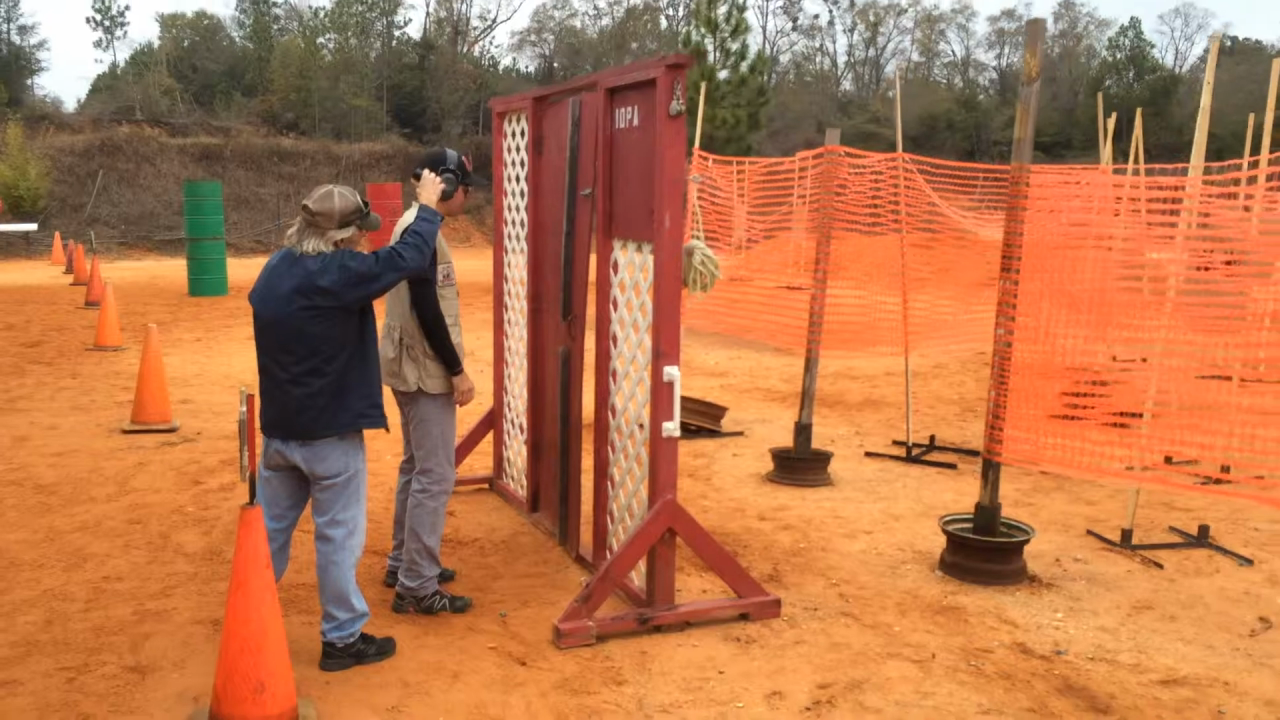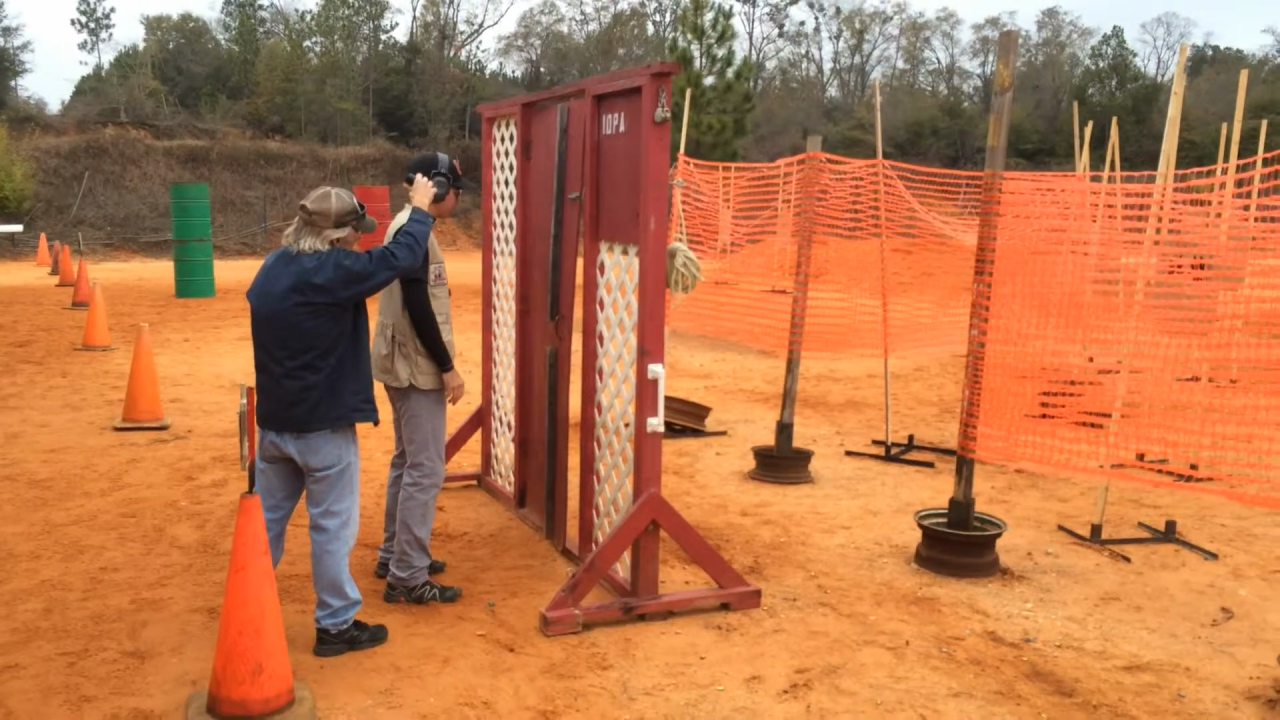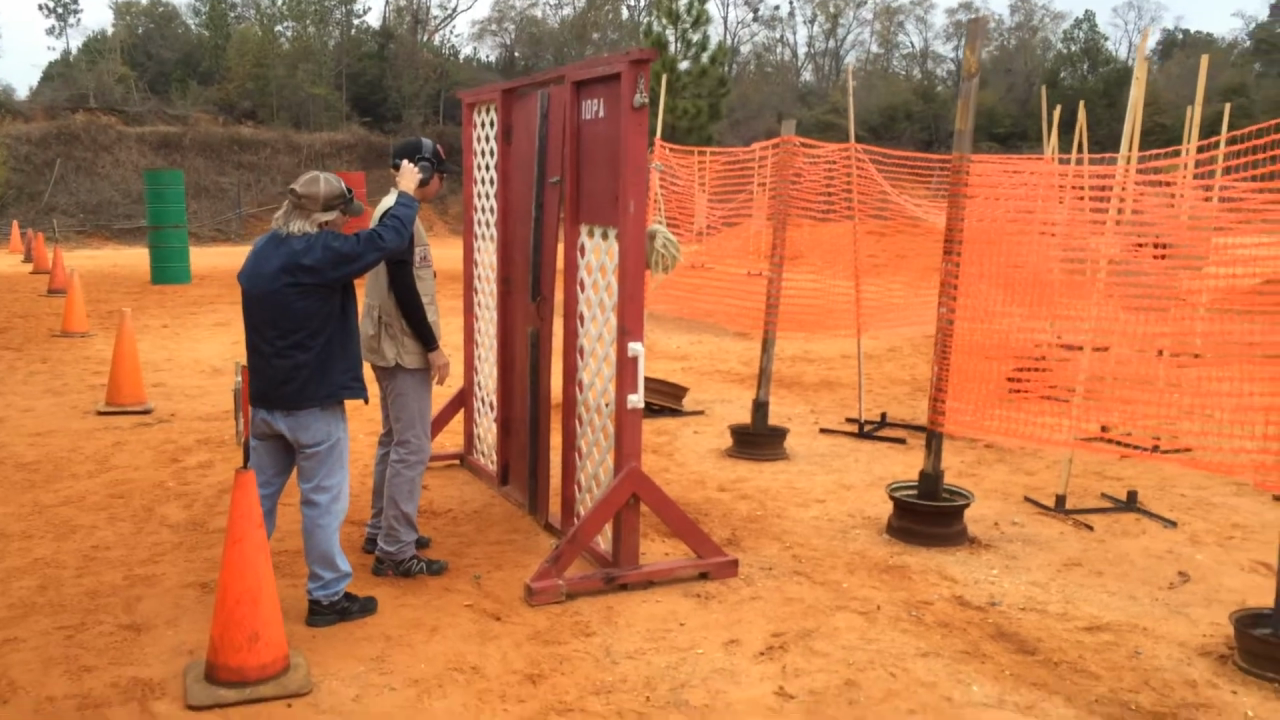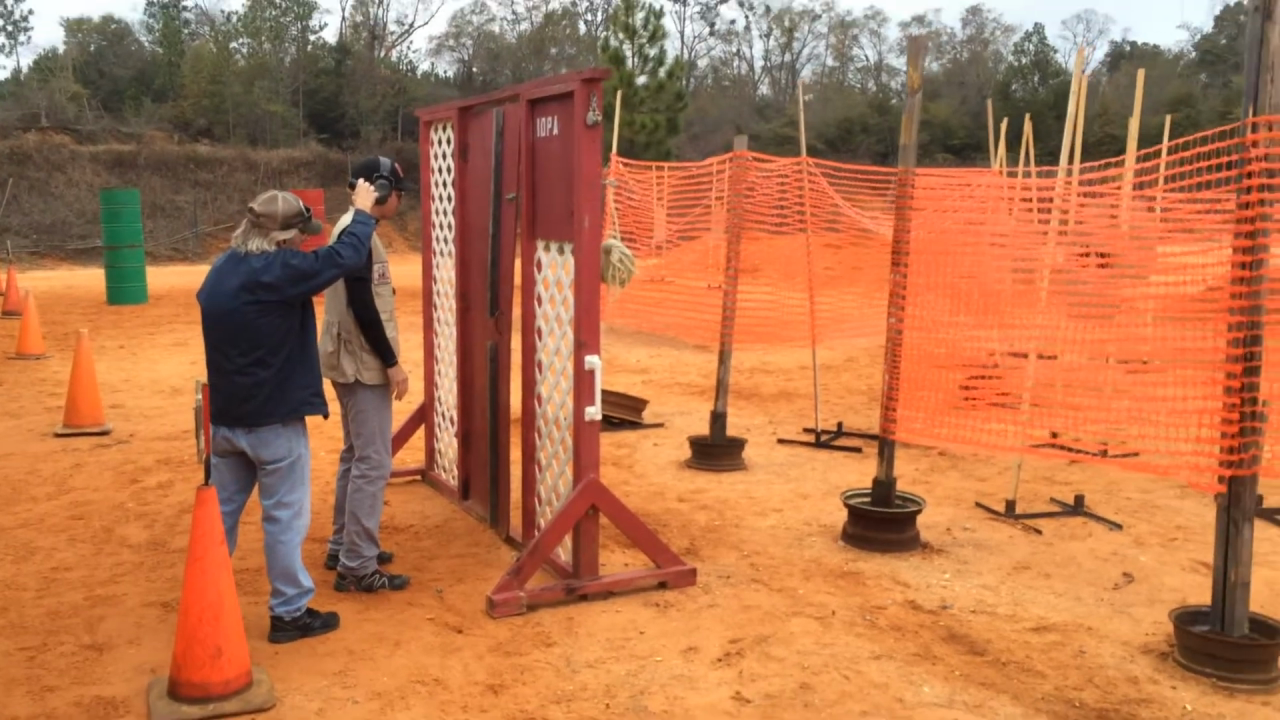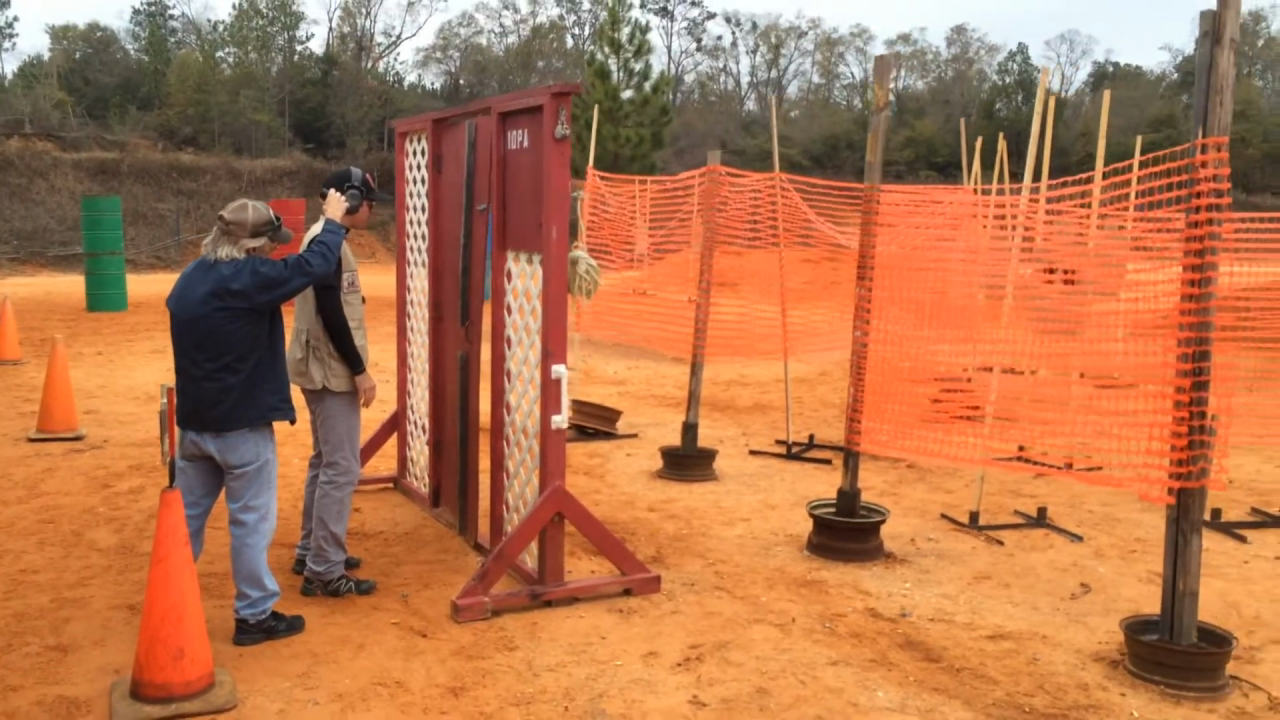
dt=0.4s
person 1, frame 1
left shoulder: (274, 269)
right shoulder: (338, 273)
right elbow: (409, 257)
right wrist: (428, 207)
left hip: (278, 427)
right hip: (330, 433)
left knee: (270, 529)
right knee: (339, 537)
right ankle: (342, 639)
person 1, frame 2
left shoulder: (271, 268)
right shoulder: (333, 272)
right elbow: (400, 257)
right wrist: (419, 209)
left hip: (274, 420)
right hip: (324, 425)
left knee: (266, 520)
right knee: (332, 527)
right ankle: (336, 625)
person 1, frame 3
left shoulder: (261, 251)
right shoulder: (322, 253)
right elbow: (389, 239)
right wrist: (406, 195)
left hip: (264, 398)
right hip: (313, 402)
left knee: (258, 495)
right knee: (323, 501)
right ankle: (327, 596)
person 1, frame 4
left shoulder: (220, 270)
right shoulder: (281, 271)
right elbow: (346, 255)
right wrist: (362, 212)
left hip: (225, 416)
right hip: (275, 419)
left knee: (220, 512)
right knee: (285, 517)
right ankle: (290, 612)
person 1, frame 5
left shoulder: (190, 278)
right shoulder: (250, 278)
right elbow: (315, 264)
right wrist: (333, 221)
left hip: (194, 421)
right hip: (242, 424)
left knee: (186, 516)
right knee: (251, 521)
right ankle: (255, 616)
person 2, frame 1
left shoulder: (416, 225)
right elbow: (425, 307)
left wrist: (449, 367)
right wrist: (457, 370)
left hip: (416, 368)
right hip: (425, 371)
left knee: (417, 467)
right knee: (435, 476)
left ankle: (404, 564)
right ankle: (416, 587)
person 2, frame 2
left shoulder: (409, 226)
right elbow: (417, 306)
left wrist: (439, 365)
right wrist: (447, 367)
left hip: (407, 365)
right hip: (416, 368)
left knee: (408, 462)
right knee: (426, 469)
left ankle: (395, 555)
right ankle: (407, 577)
person 2, frame 3
left shoulder: (394, 211)
right shoulder: (397, 213)
right elbow: (402, 288)
left wrist: (425, 344)
right wrist: (433, 347)
left hip: (394, 346)
right hip: (403, 348)
left knee: (395, 440)
right knee: (412, 446)
left ankle: (382, 531)
right ankle: (394, 551)
person 2, frame 4
left shoulder: (354, 229)
right elbow: (361, 304)
left wrist: (384, 361)
right wrist: (392, 363)
left hip: (355, 363)
right hip: (363, 365)
left knee: (357, 456)
right knee: (373, 462)
left ankle: (344, 547)
right ankle: (357, 566)
person 2, frame 5
left shoulder: (324, 239)
right elbow: (330, 312)
left wrist: (352, 368)
right wrist: (359, 370)
left hip: (325, 370)
right hip: (331, 372)
left knee: (325, 462)
right knee: (341, 469)
left ankle: (311, 553)
right ankle: (323, 571)
